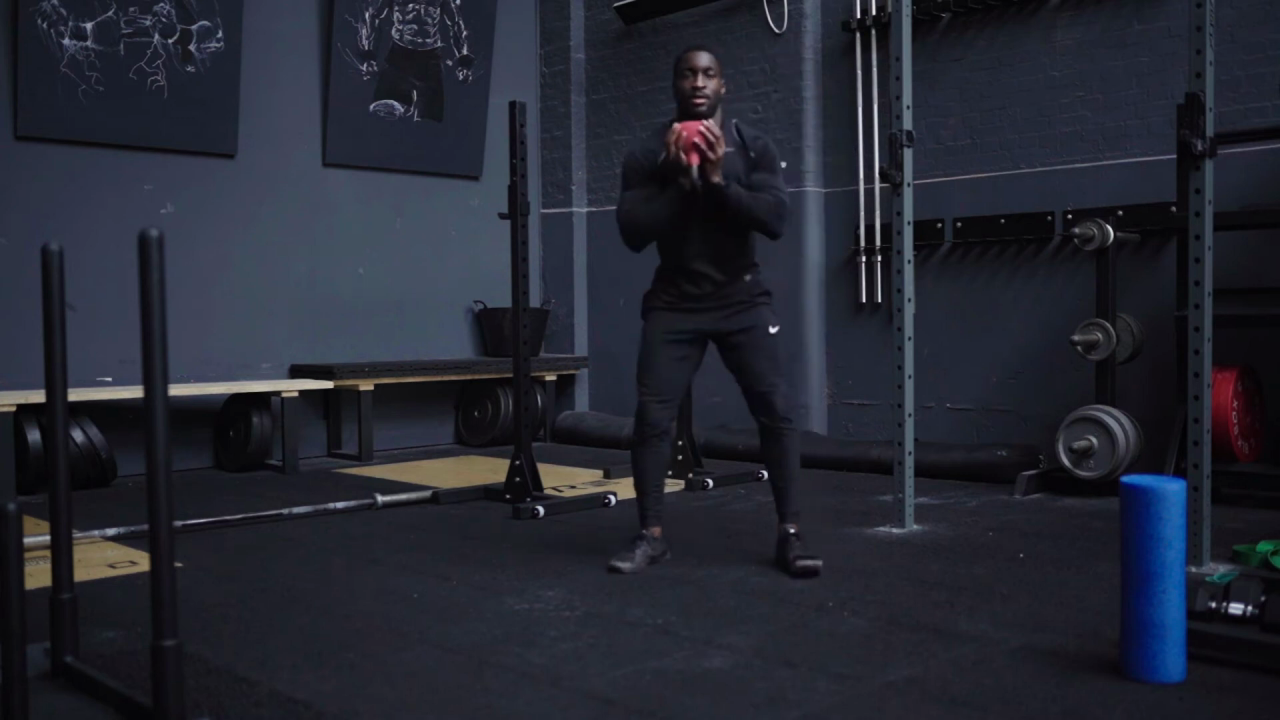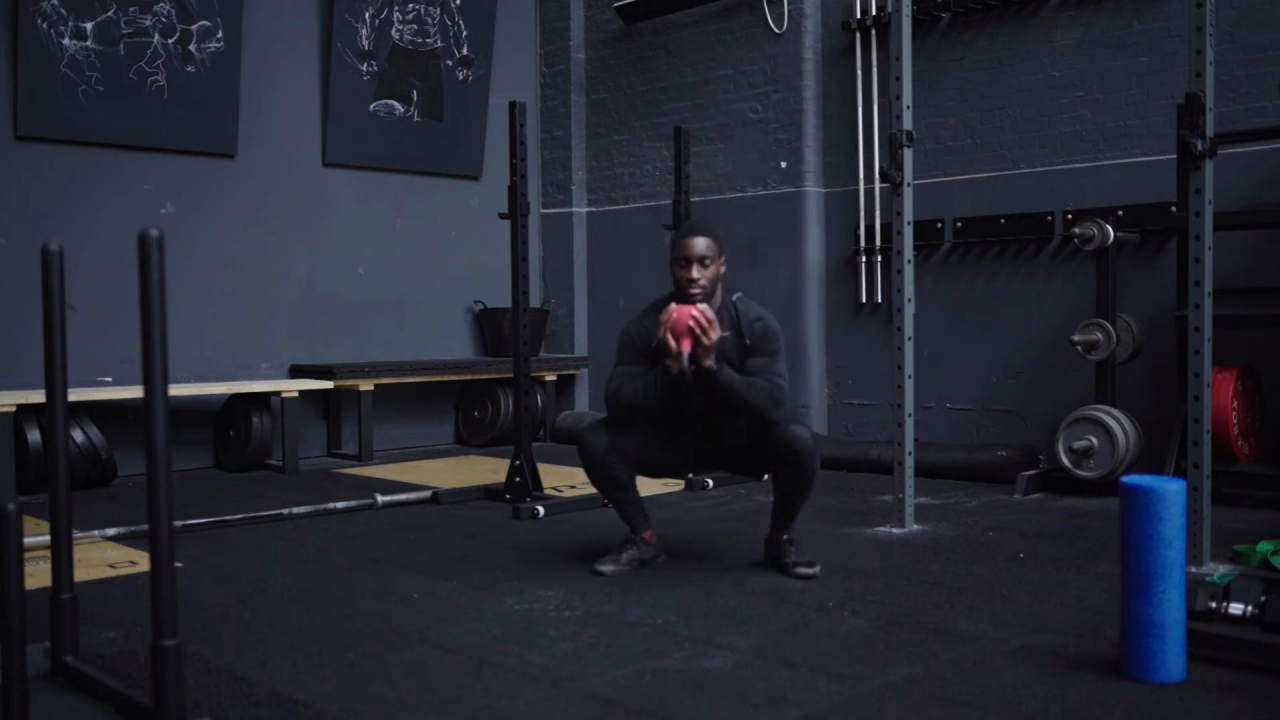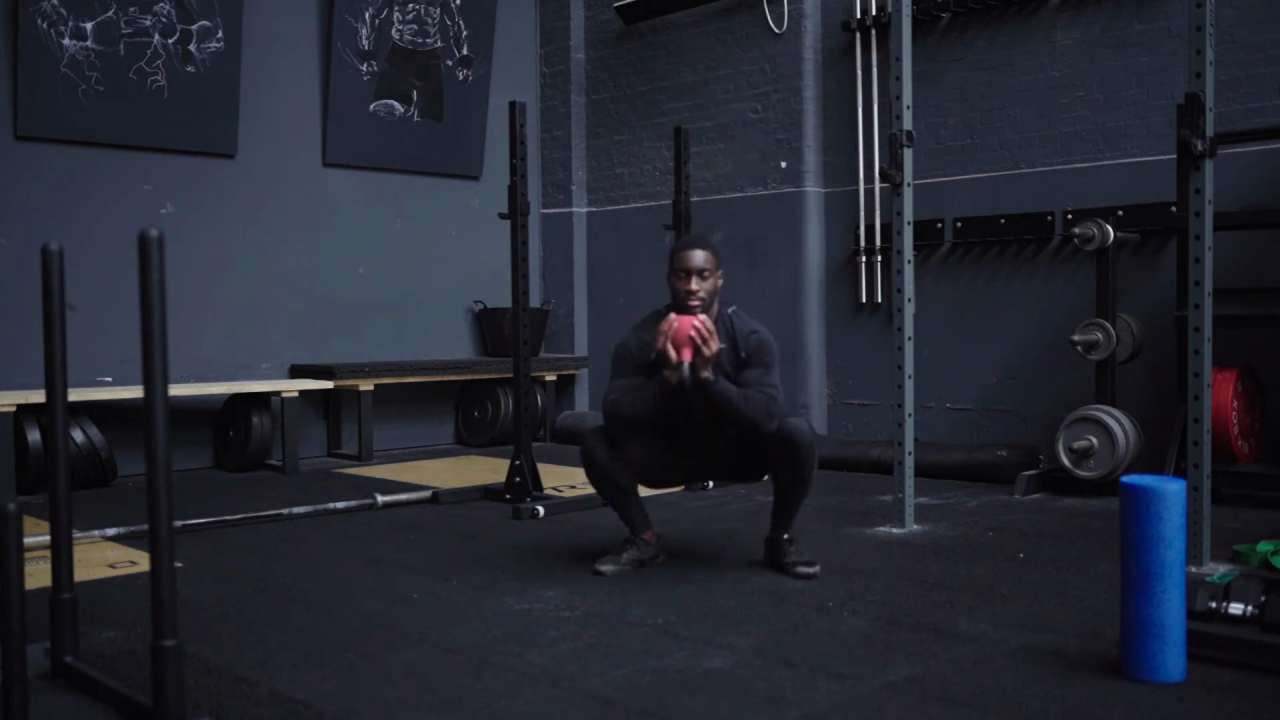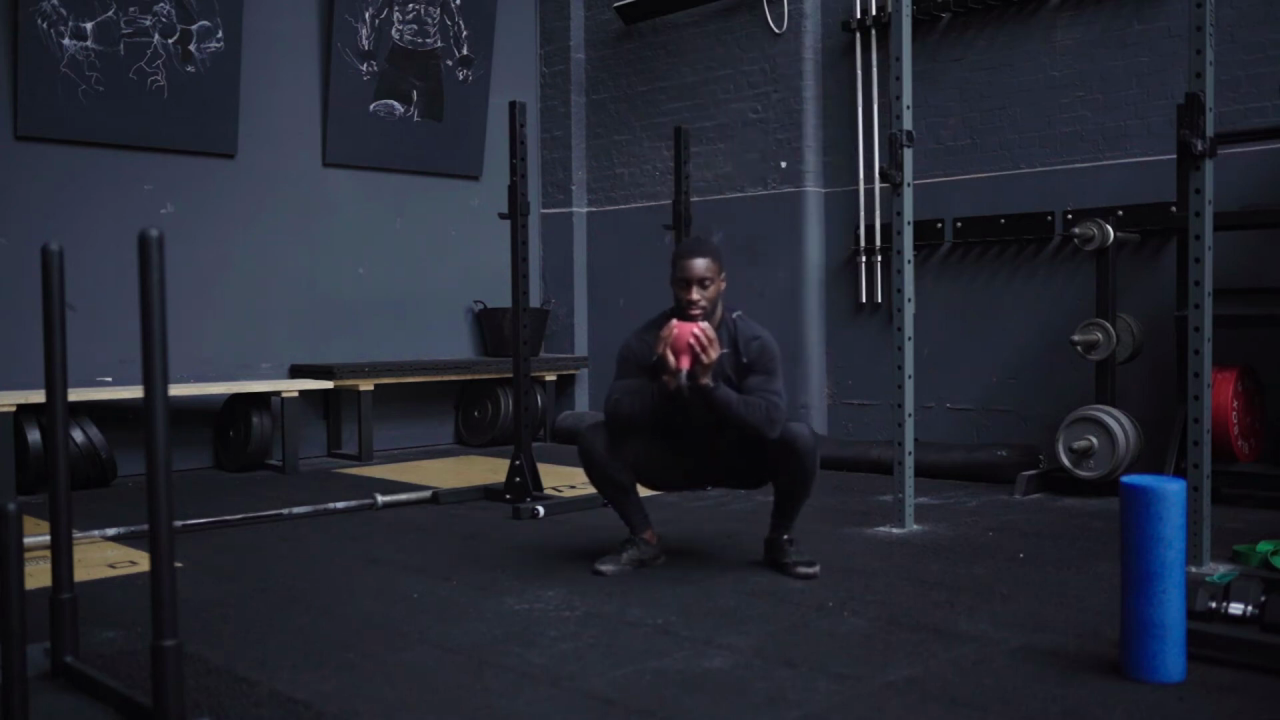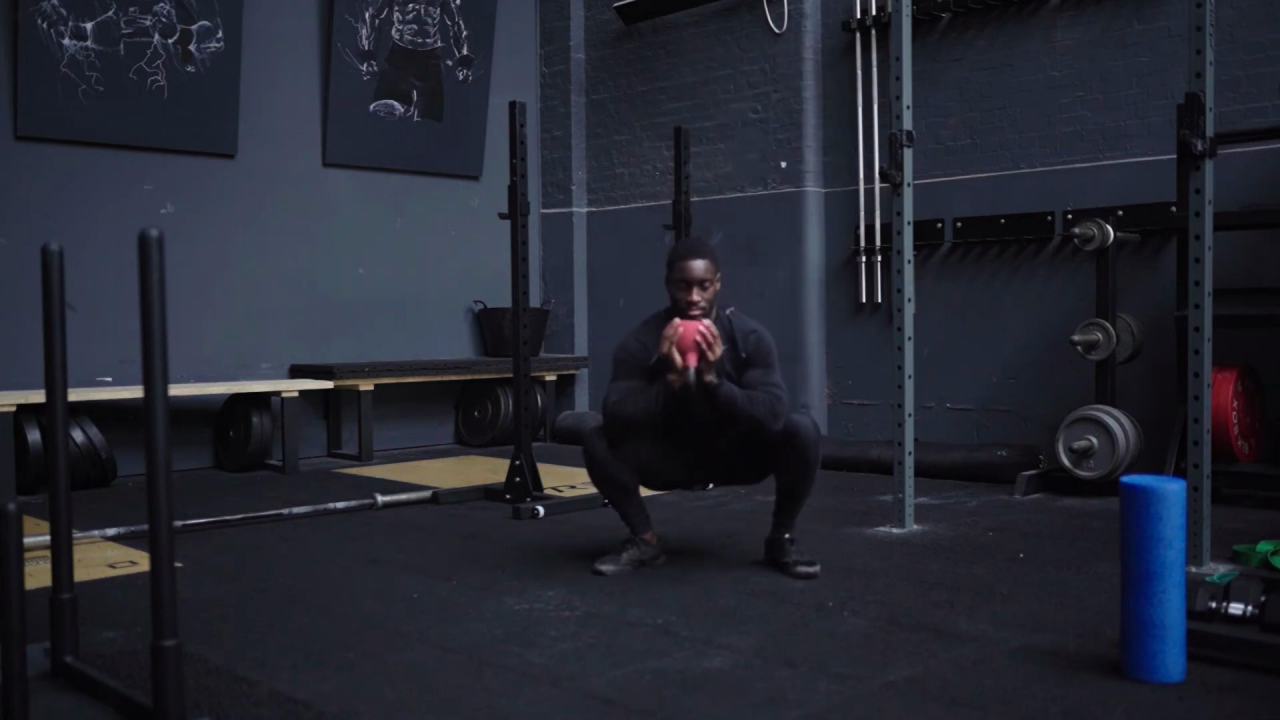
dt=1s
person 1, frame 1
left shoulder: (752, 146)
right shoulder: (648, 153)
left elbow: (775, 220)
right elbow: (633, 233)
left wrist: (719, 179)
right wrist: (682, 183)
left hip: (741, 299)
right hip: (674, 303)
left knee: (775, 410)
right knee: (652, 416)
left ankle: (789, 532)
right ankle: (651, 534)
person 1, frame 2
left shoulder: (755, 323)
right shoulder: (644, 328)
left elbow: (773, 406)
right elbow: (620, 407)
left wrist: (712, 365)
right wrist: (669, 367)
left hip: (737, 435)
right hip: (670, 435)
left knee: (798, 441)
right knee: (595, 443)
left ankle: (780, 541)
right ankle: (644, 539)
person 1, frame 3
left shoulder: (751, 337)
right shoulder: (639, 340)
left elbow: (767, 416)
right elbow: (617, 418)
left wrist: (708, 376)
right wrist: (667, 377)
left hip: (734, 451)
right hip: (669, 453)
left knee: (797, 434)
right knee: (597, 444)
left ankle: (779, 540)
right ankle: (643, 539)
person 1, frame 4
left shoulder: (754, 341)
right shoulder: (643, 342)
left elbow: (770, 421)
right elbow: (617, 418)
left wrist: (709, 382)
right wrist: (666, 382)
left hip: (737, 457)
right hip: (673, 458)
left knee: (799, 439)
right knee: (595, 441)
left ankle: (779, 541)
right ankle: (644, 540)
person 1, frame 5
left shoulder: (750, 337)
right shoulder: (640, 343)
left elbow: (774, 414)
right elbow: (617, 419)
left wrist: (713, 379)
right wrist: (670, 381)
left hip: (736, 453)
right hip: (672, 457)
left knee: (802, 430)
right knee: (599, 443)
left ankle: (781, 540)
right ankle: (644, 540)
